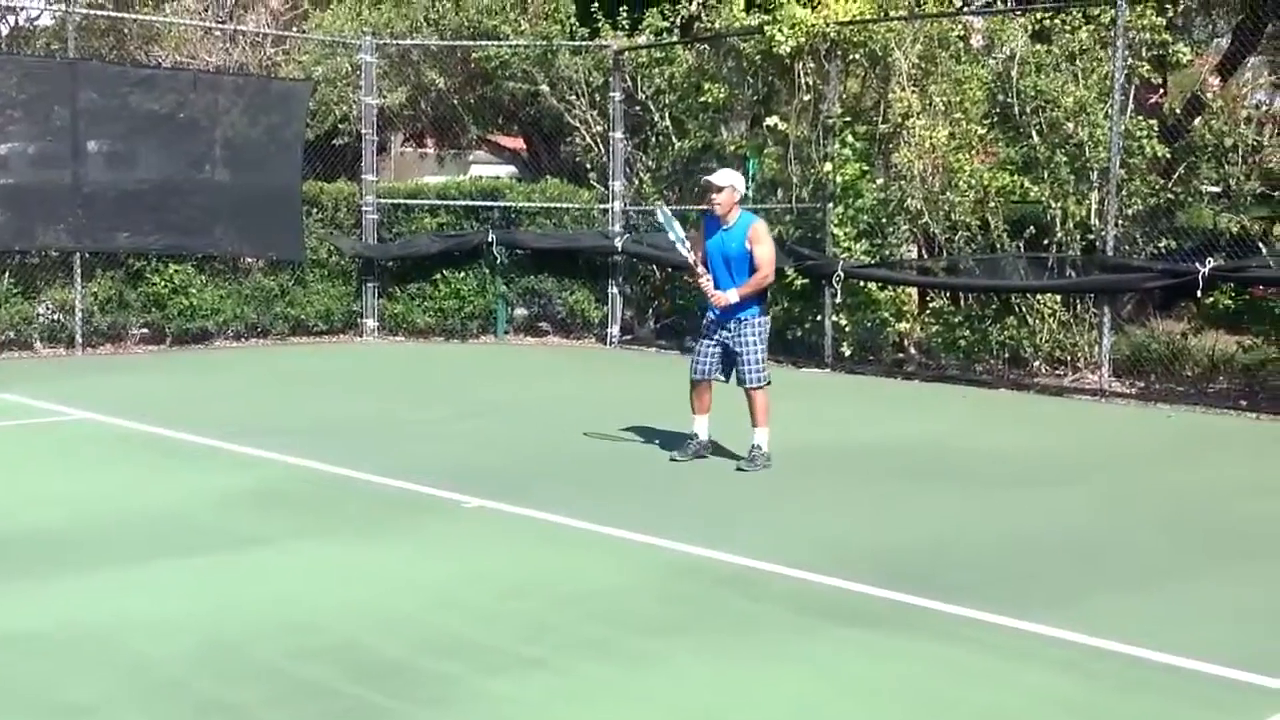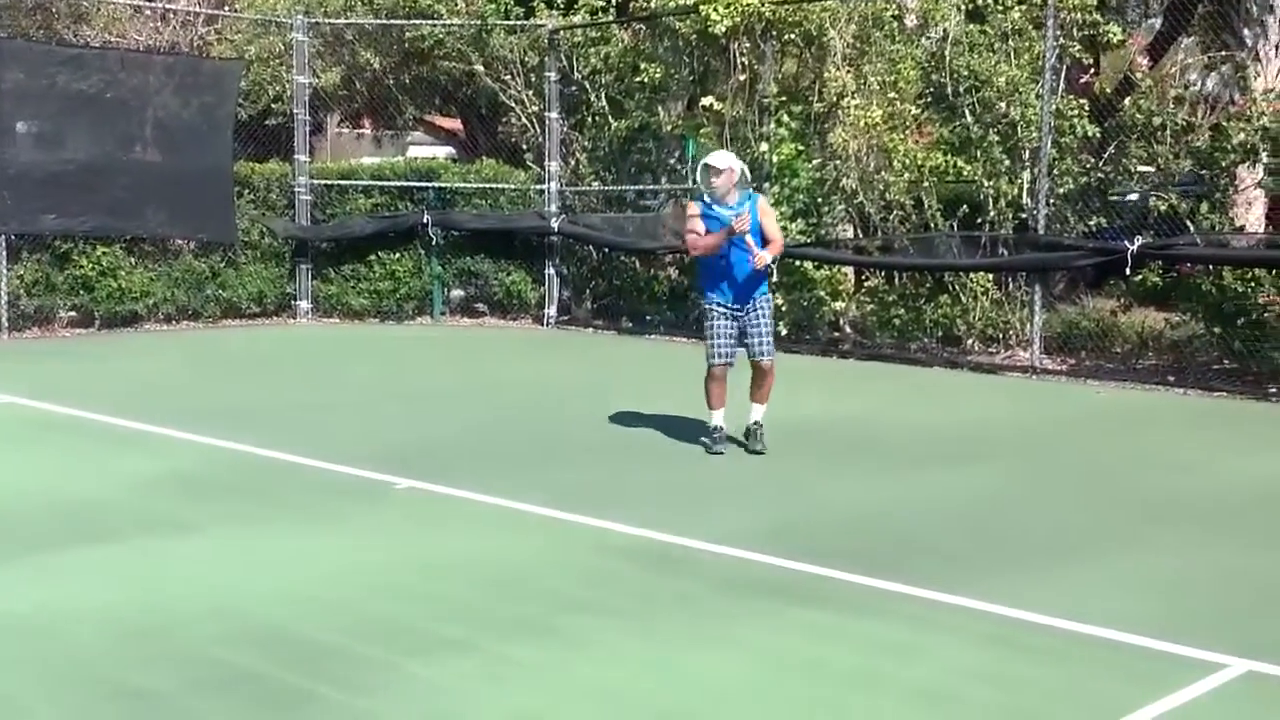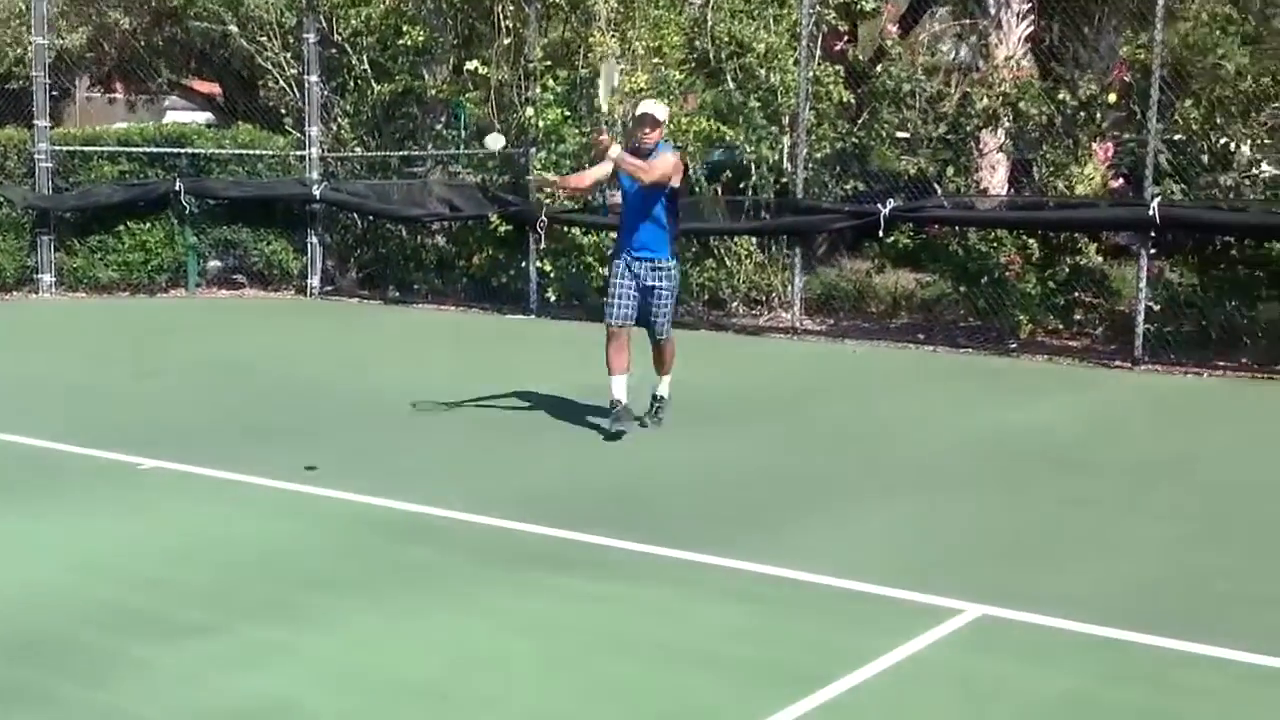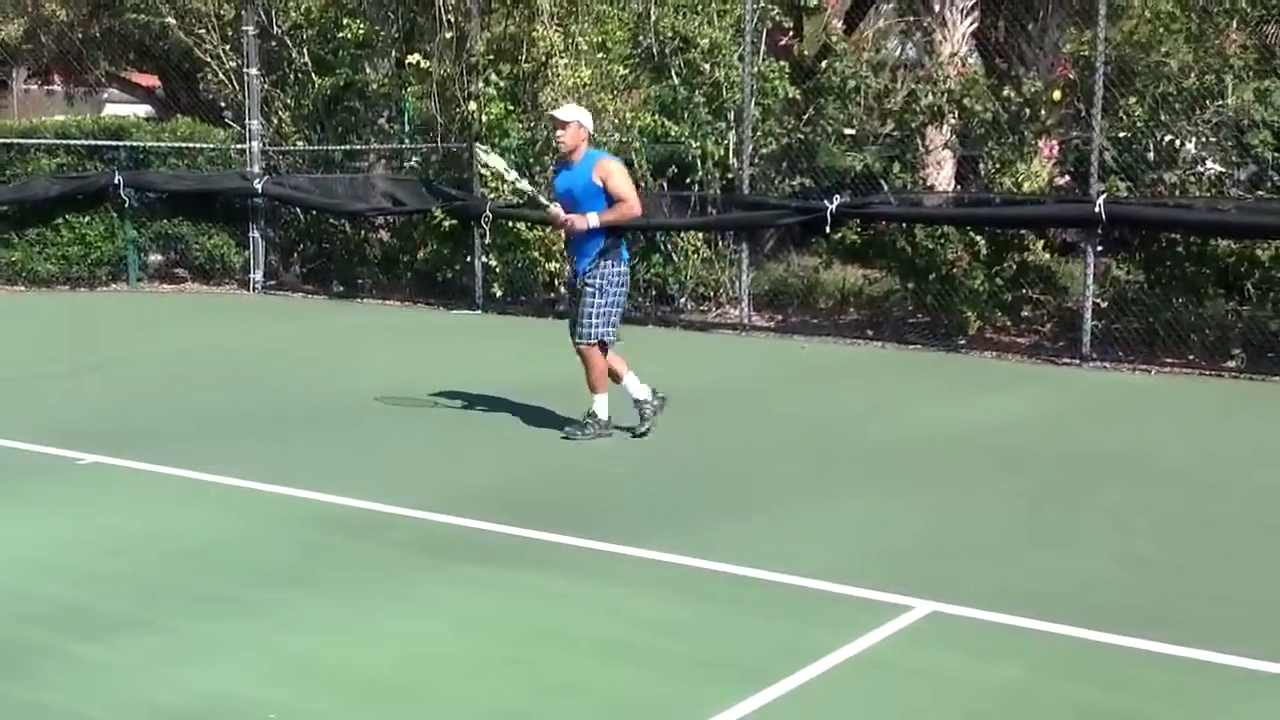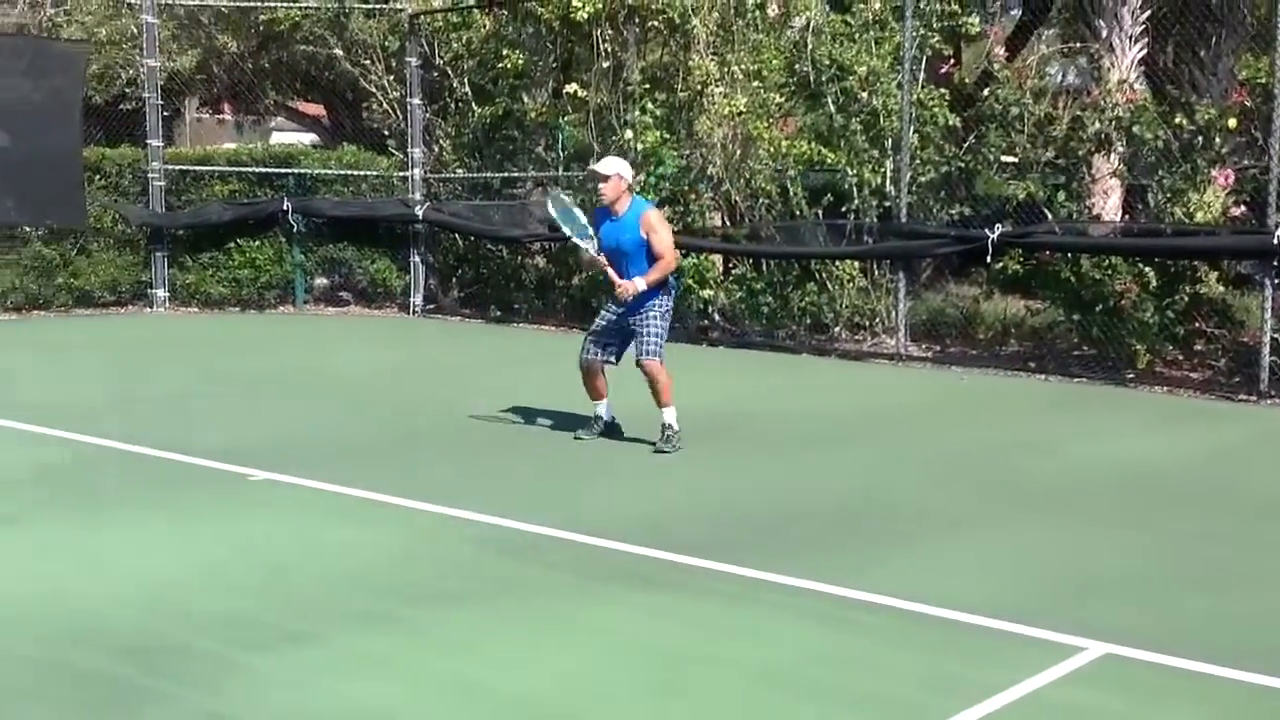
dt=1s
person 1, frame 1
left shoulder: (755, 227)
right shoulder: (707, 225)
left elbow: (766, 274)
right elbow: (698, 263)
left wrist: (732, 295)
right wrist: (702, 277)
left hip: (749, 317)
right hip: (716, 316)
left knee: (753, 383)
right knee: (700, 377)
left ankle: (761, 448)
right ankle: (700, 439)
person 1, frame 2
left shoulder: (757, 204)
right shoulder: (697, 207)
left elbow: (777, 241)
right elbow: (695, 248)
left wrist: (767, 255)
right wrist: (728, 233)
left hip: (755, 298)
right hip: (717, 300)
left knee: (764, 364)
right knee: (717, 367)
left ankle: (755, 425)
right ankle: (717, 428)
person 1, frame 3
left shoulder: (670, 158)
right shoulder: (623, 158)
left elbow: (644, 174)
right elbow: (585, 180)
left wrist: (615, 152)
right wrist: (556, 181)
left hip: (661, 263)
right hip: (627, 259)
left knee: (661, 338)
right knee: (618, 329)
left ankle: (660, 396)
right ankle: (619, 405)
person 1, frame 4
left shoulder: (604, 165)
right shoulder: (561, 171)
left elbow: (633, 207)
left wrist: (590, 220)
right wrist: (558, 217)
left hip: (607, 266)
right hip: (582, 268)
left knee: (589, 343)
right knee: (593, 346)
left ankle: (600, 416)
right ankle: (645, 398)
person 1, frame 5
left shoulder: (648, 215)
right shoulder: (598, 216)
left elbow: (670, 260)
right elbow: (594, 254)
left wrist: (638, 284)
right wrist: (594, 261)
left hip: (653, 299)
right hip: (619, 302)
left knee: (649, 361)
right knee: (590, 360)
left ankle: (670, 426)
right ankle: (604, 419)
